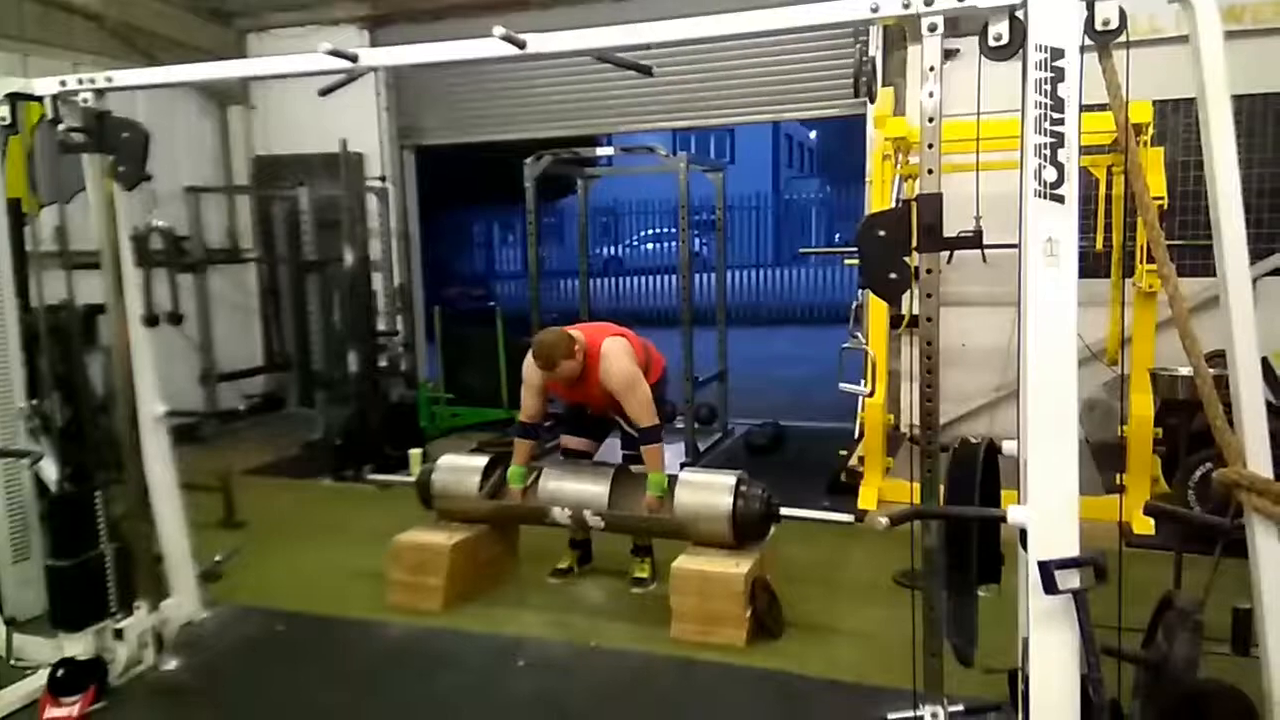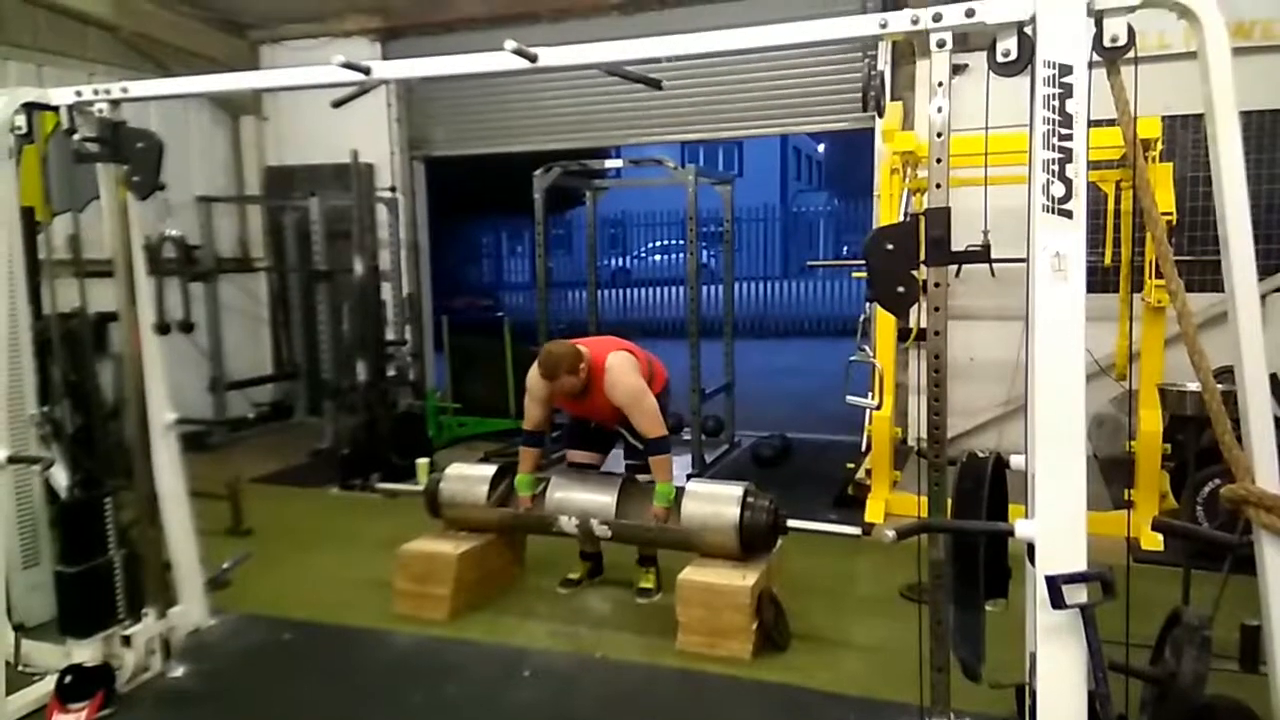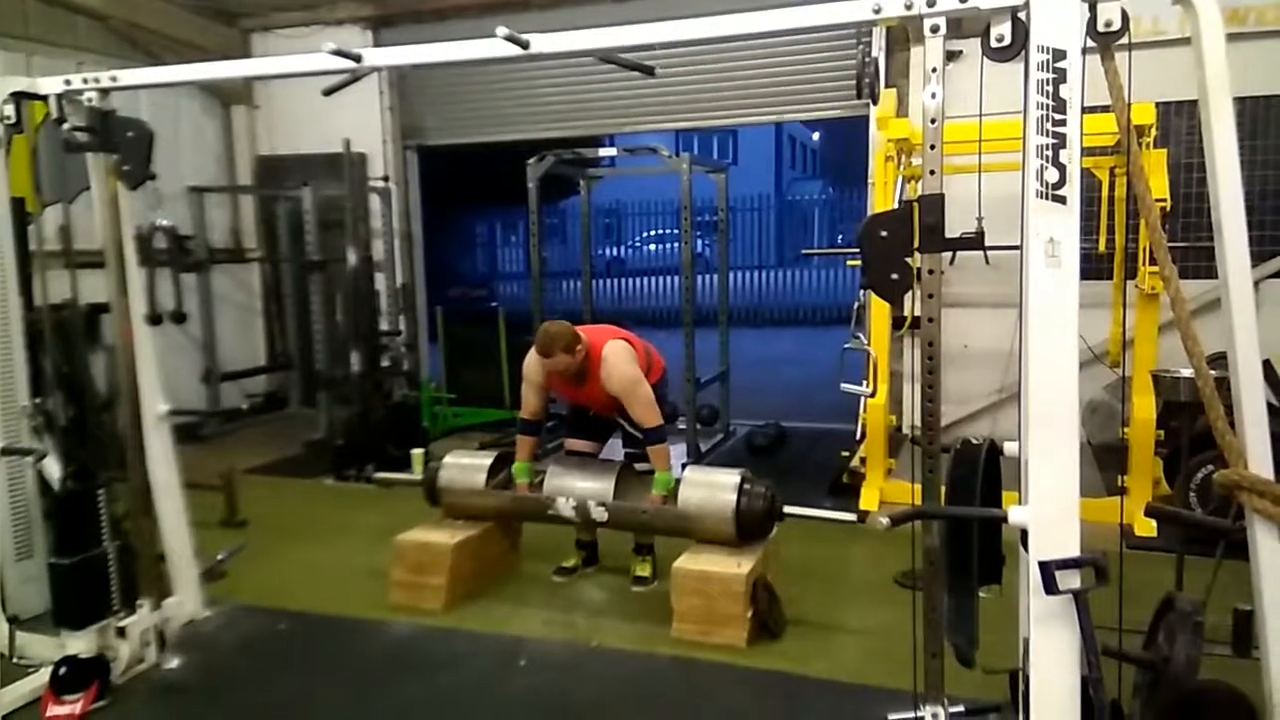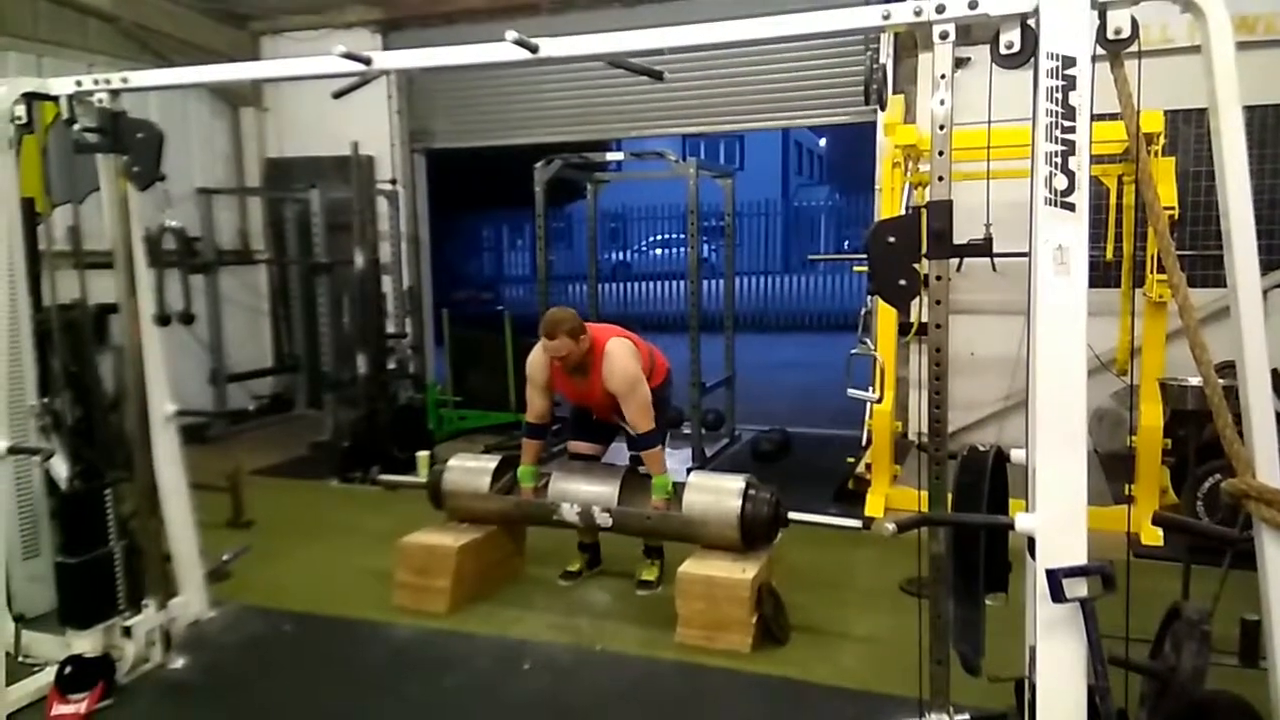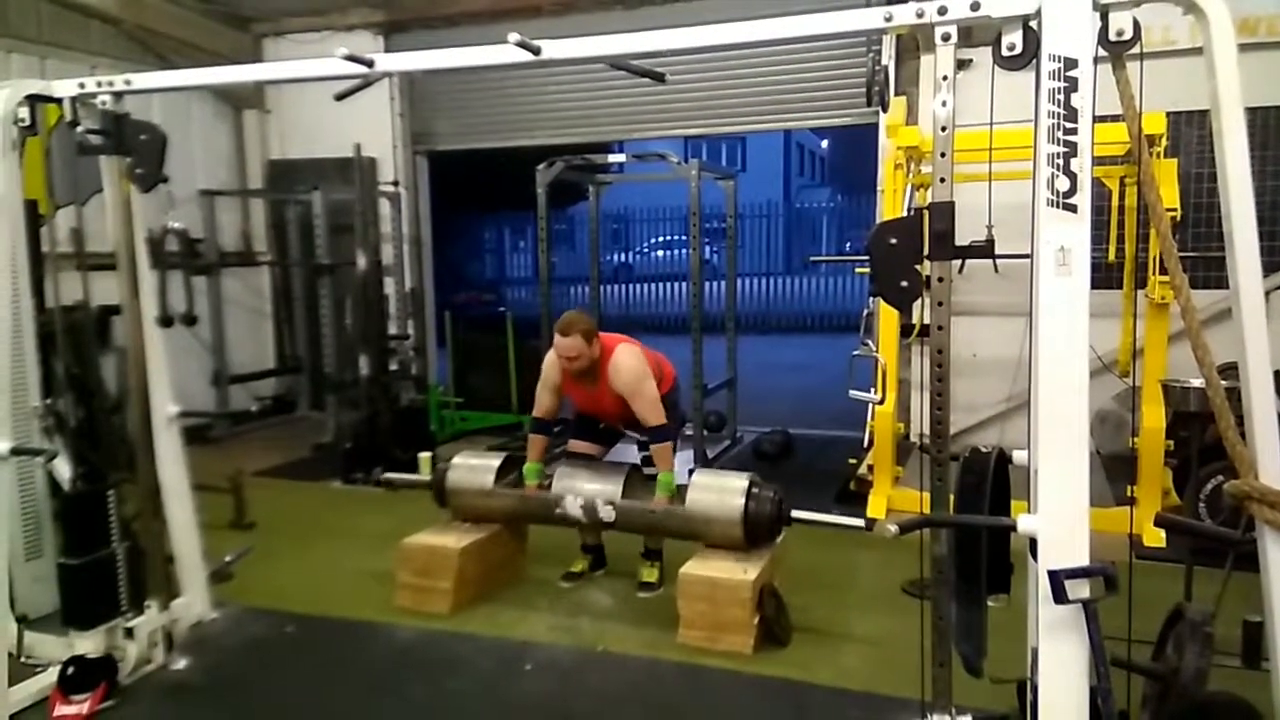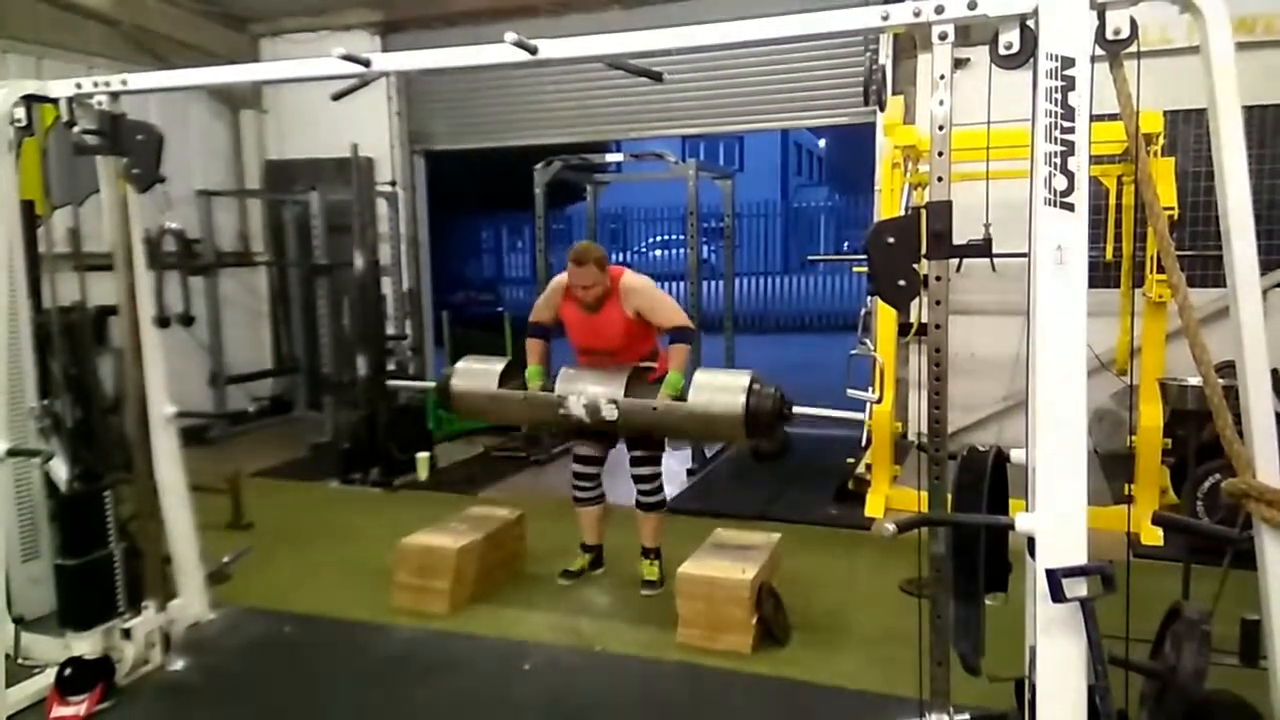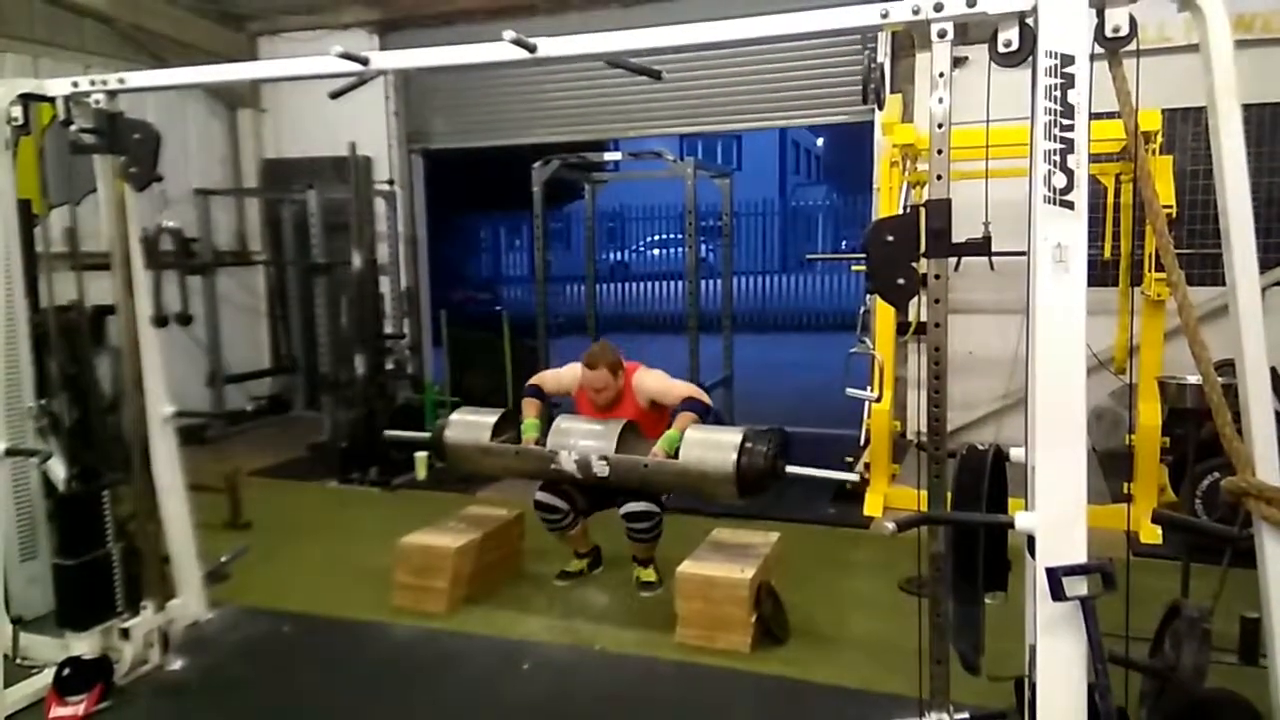
dt=0.7s
person 1, frame 1
left shoulder: (614, 361)
right shoulder: (535, 363)
left elbow: (648, 425)
right elbow: (529, 420)
left wrist: (656, 486)
right wrist: (517, 477)
left hip: (643, 386)
right hip: (588, 397)
right knee: (573, 461)
left ankle: (643, 554)
right ankle: (579, 549)
person 1, frame 2
left shoulder: (618, 375)
right shoulder: (539, 375)
left elbow: (656, 436)
right elbow: (533, 429)
left wrist: (663, 496)
right wrist: (525, 485)
left hip: (645, 397)
right hip: (590, 410)
left knee: (641, 482)
left ankle: (648, 564)
right ankle: (590, 560)
person 1, frame 3
left shoulder: (615, 363)
right shoulder: (536, 362)
left elbow: (652, 425)
right elbow: (530, 416)
left wrist: (661, 483)
right wrist: (522, 473)
left hip: (644, 386)
right hip: (588, 398)
left knee: (639, 472)
left ankle: (644, 554)
right ankle: (586, 550)
person 1, frame 4
left shoulder: (617, 360)
right shoulder: (539, 359)
left elbow: (644, 429)
right elbow: (536, 419)
left wrist: (660, 488)
right wrist: (527, 478)
left hip: (648, 389)
right hip: (591, 400)
left knee: (643, 474)
left ankle: (653, 556)
right ankle: (588, 552)
person 1, frame 5
left shoulder: (624, 364)
right shoulder: (554, 363)
left elbow: (657, 425)
right elbow: (542, 416)
left wrist: (665, 485)
right wrist: (532, 474)
left hip: (657, 396)
right hip: (597, 409)
left knee: (652, 480)
left ankle: (652, 559)
right ankle: (591, 554)
person 1, frame 6
left shoulder: (633, 287)
right shoulder: (559, 288)
left elbow: (682, 328)
right elbow: (537, 325)
left wrist: (672, 384)
right wrist: (534, 374)
left knee: (646, 474)
right knee: (584, 471)
left ankle: (651, 558)
right ankle: (590, 554)
person 1, frame 7
left shoulder: (644, 382)
right shoulder: (575, 376)
left elbow: (700, 401)
right elbow: (535, 385)
left wrist: (669, 441)
right wrist: (530, 425)
left knee: (638, 511)
right knee: (546, 500)
left ankle: (644, 563)
right ankle: (587, 555)
